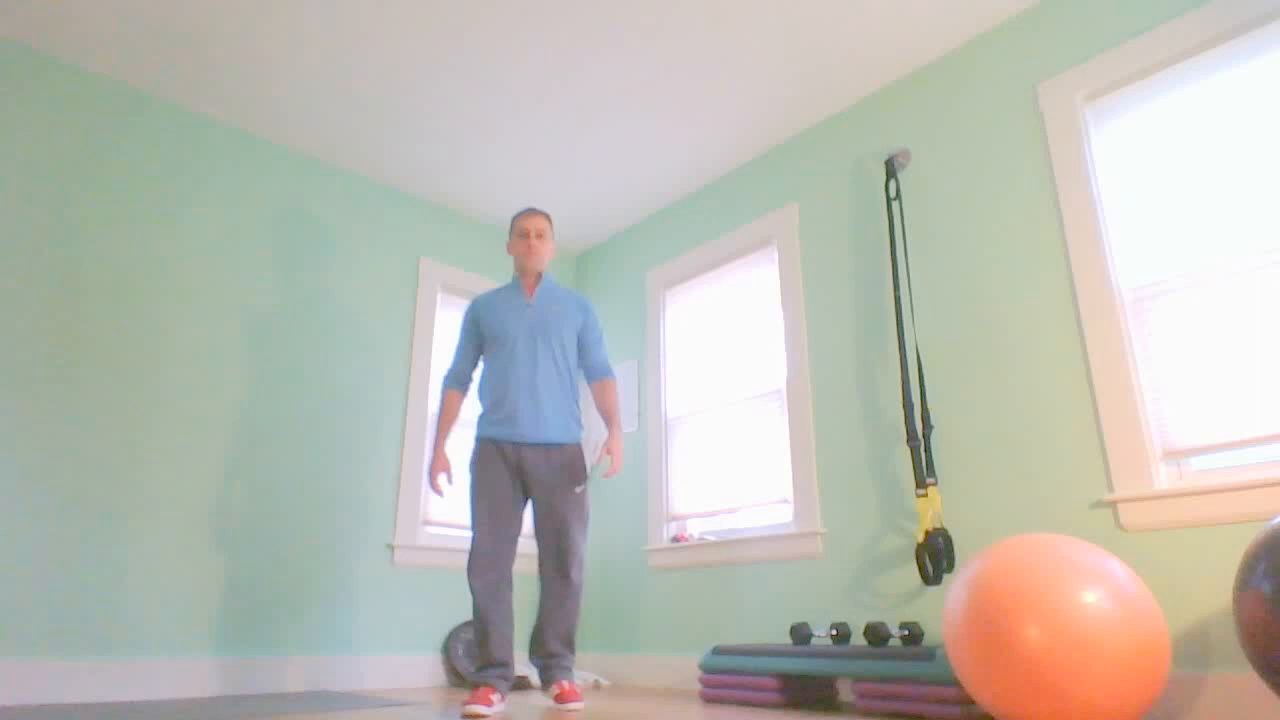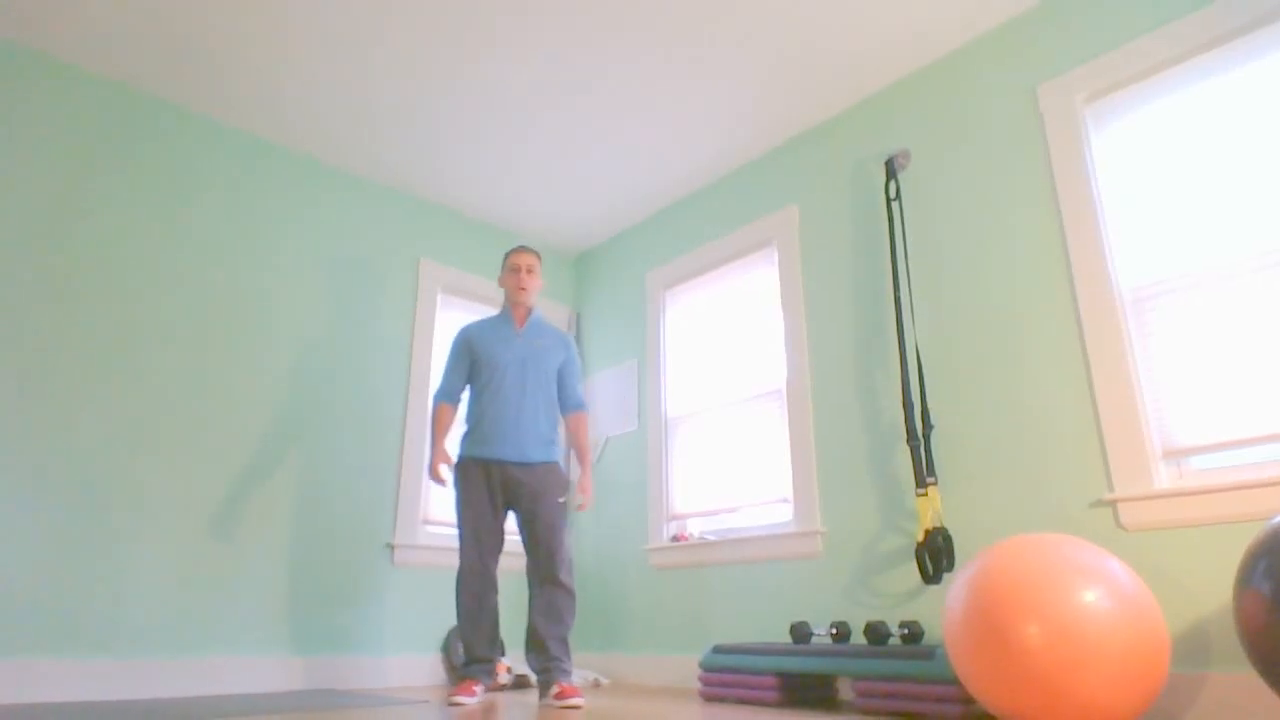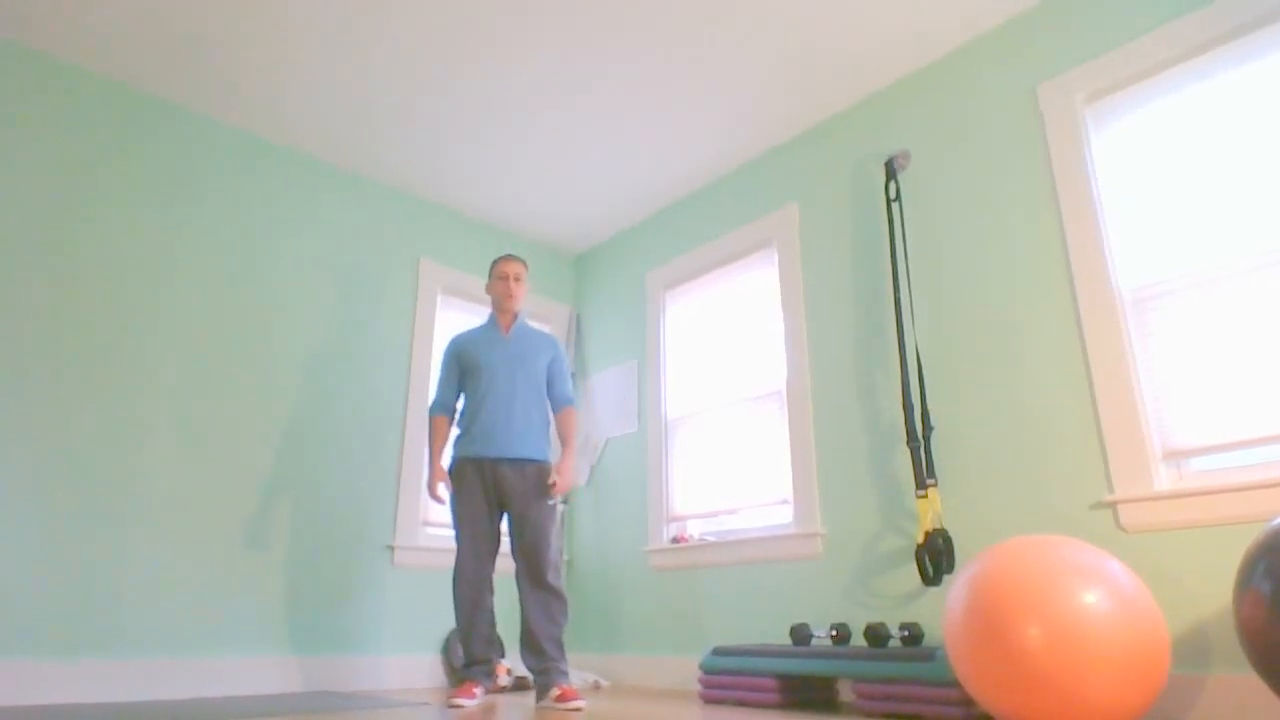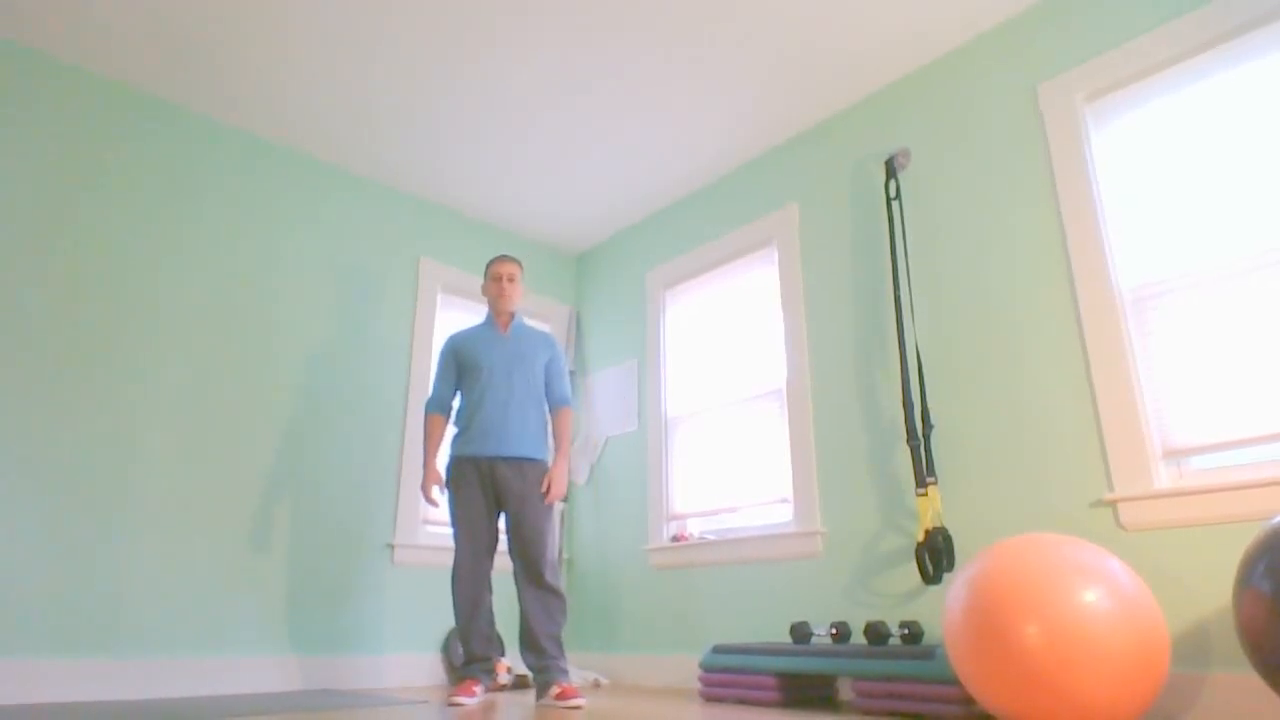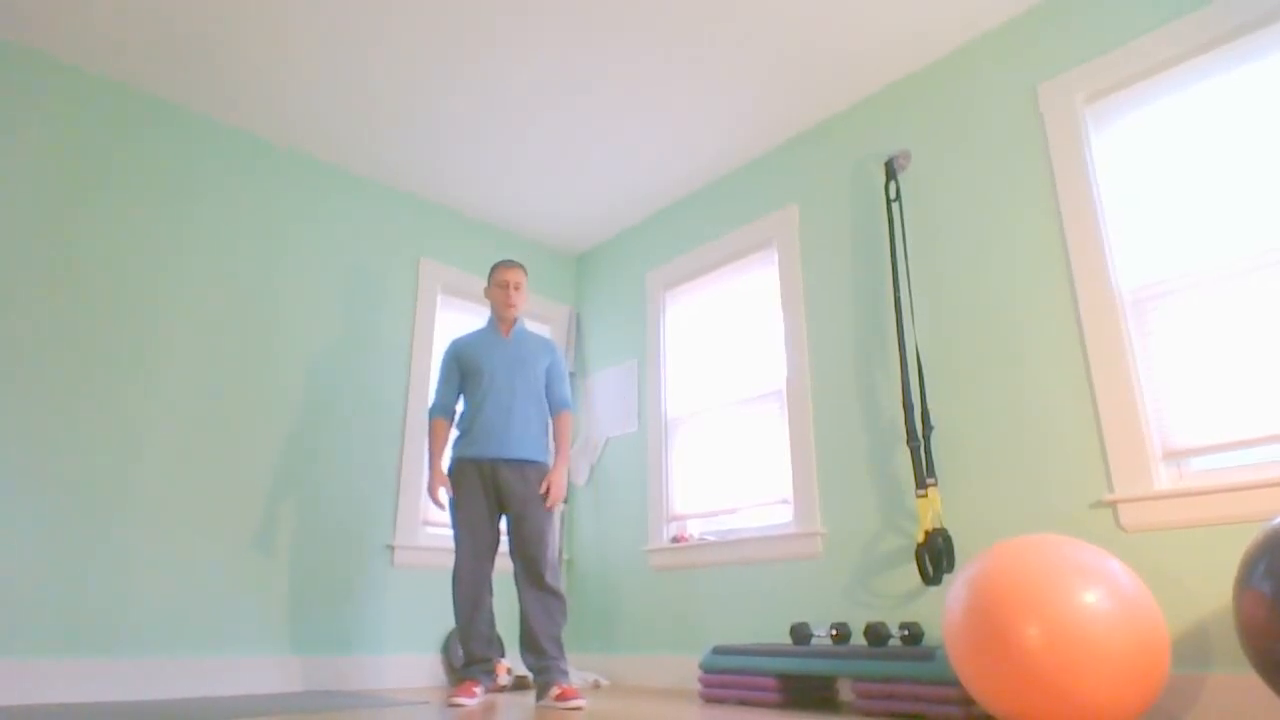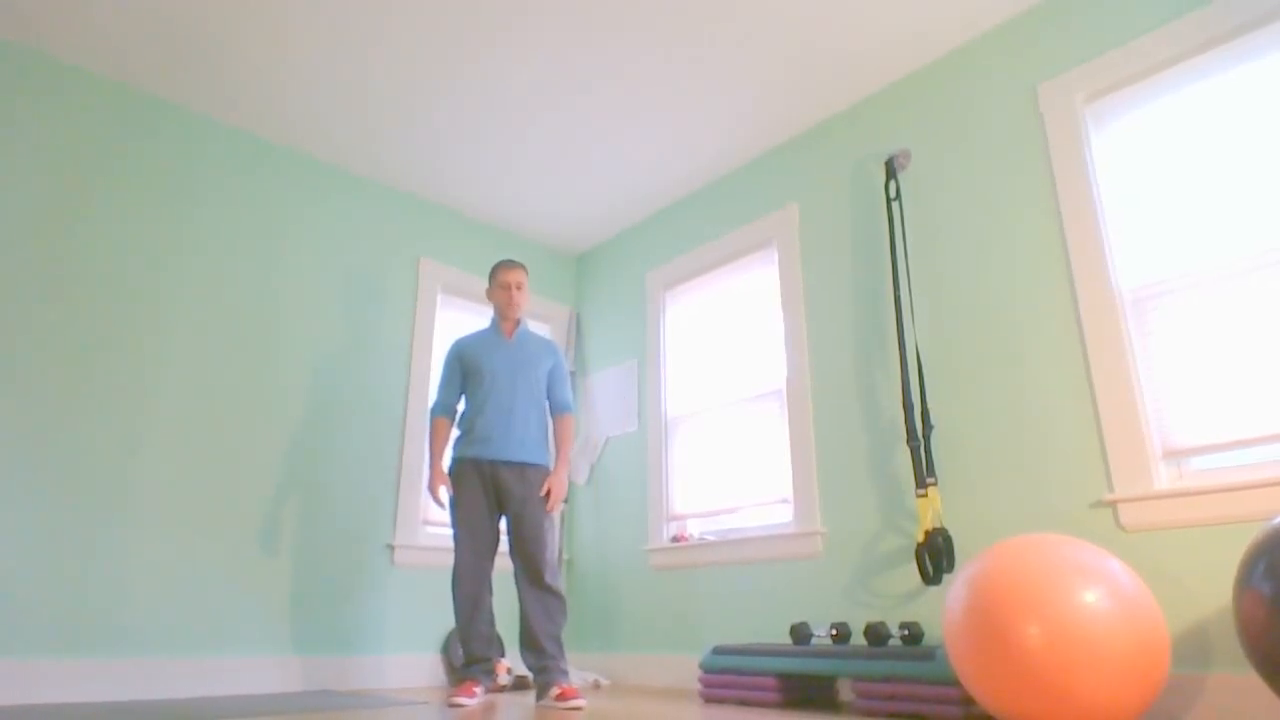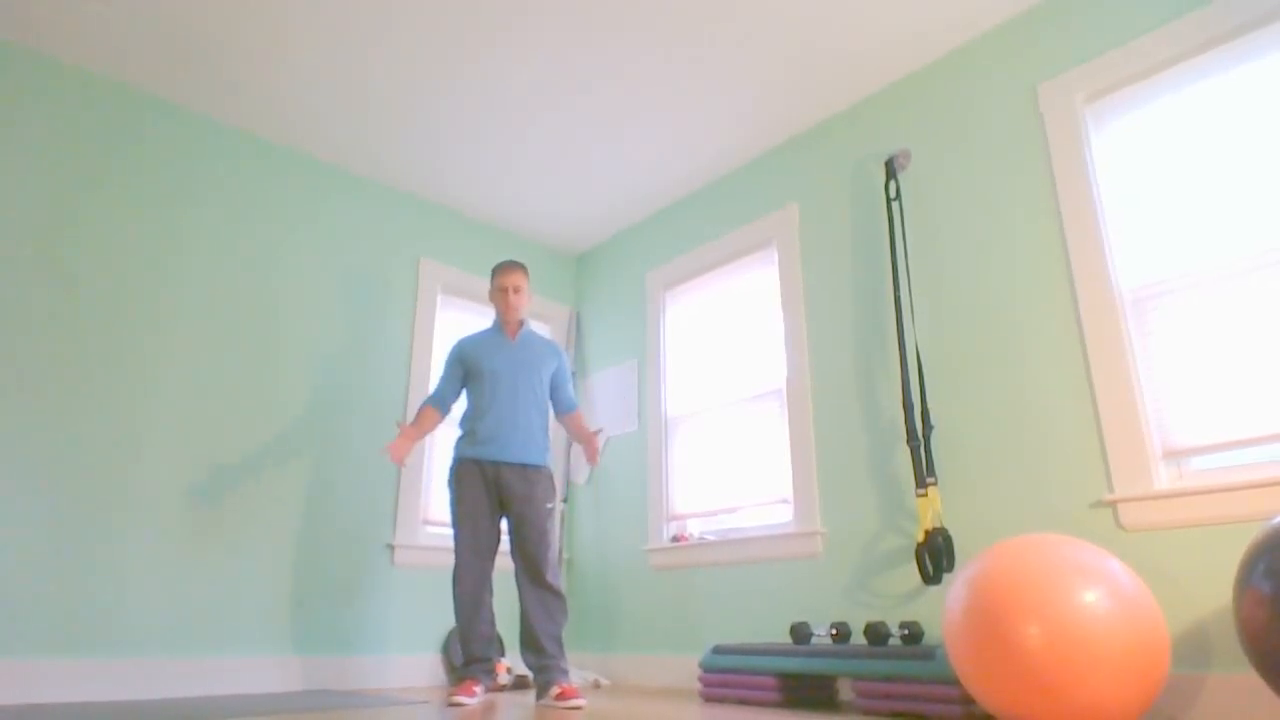
dt=0.7s
person 1, frame 1
left shoulder: (577, 307)
right shoulder: (483, 308)
left elbow: (599, 371)
right elbow: (457, 378)
left wrist: (614, 429)
right wrist: (439, 444)
left hip: (560, 450)
right hip: (496, 448)
left knee: (564, 561)
right knee: (489, 559)
left ankle: (557, 673)
right ankle: (492, 679)
person 1, frame 2
left shoulder: (560, 342)
right shoulder: (472, 335)
left elbow: (573, 406)
right elbow: (448, 395)
left wrist: (585, 465)
right wrist: (438, 446)
left hip: (541, 467)
right hip: (479, 465)
left knee: (553, 568)
right knee: (476, 569)
left ankle: (555, 675)
right ankle: (478, 671)
person 1, frame 3
left shoulder: (547, 345)
right shoulder: (462, 345)
left elbow: (564, 402)
right elbow: (442, 406)
left wrist: (568, 455)
right wrist: (435, 461)
left hip: (531, 466)
right hip: (472, 465)
left knee: (541, 568)
right knee: (473, 569)
left ankle: (551, 677)
right ankle: (477, 674)
person 1, frame 4
left shoulder: (546, 344)
right shoulder: (459, 343)
left elbow: (561, 404)
right elbow: (438, 406)
left wrist: (561, 461)
right wrist: (429, 463)
left hip: (529, 464)
right hip: (469, 464)
left knee: (538, 565)
right knee: (471, 567)
left ankle: (551, 675)
right ankle: (477, 672)
person 1, frame 5
left shoulder: (546, 350)
right shoulder: (462, 348)
left elbow: (561, 409)
right elbow: (442, 410)
left wrist: (560, 466)
right wrist: (435, 467)
left hip: (530, 468)
right hip: (472, 467)
left knee: (539, 568)
right knee: (472, 569)
left ankle: (551, 676)
right ankle: (477, 673)
person 1, frame 6
left shoulder: (548, 351)
right shoulder: (465, 348)
left elbow: (563, 411)
right elbow: (443, 410)
left wrist: (561, 468)
right wrist: (436, 465)
left hip: (530, 469)
right hip: (472, 468)
left knee: (539, 569)
right knee: (471, 569)
left ankle: (551, 676)
right ankle: (477, 673)
person 1, frame 7
left shoulder: (551, 352)
right shoulder: (467, 348)
left elbow: (566, 407)
right elbow: (440, 401)
left wrist: (584, 437)
right wrist: (411, 435)
left hip: (531, 469)
right hip: (473, 467)
left knee: (540, 569)
right knee: (471, 569)
left ankle: (551, 675)
right ankle: (476, 672)
